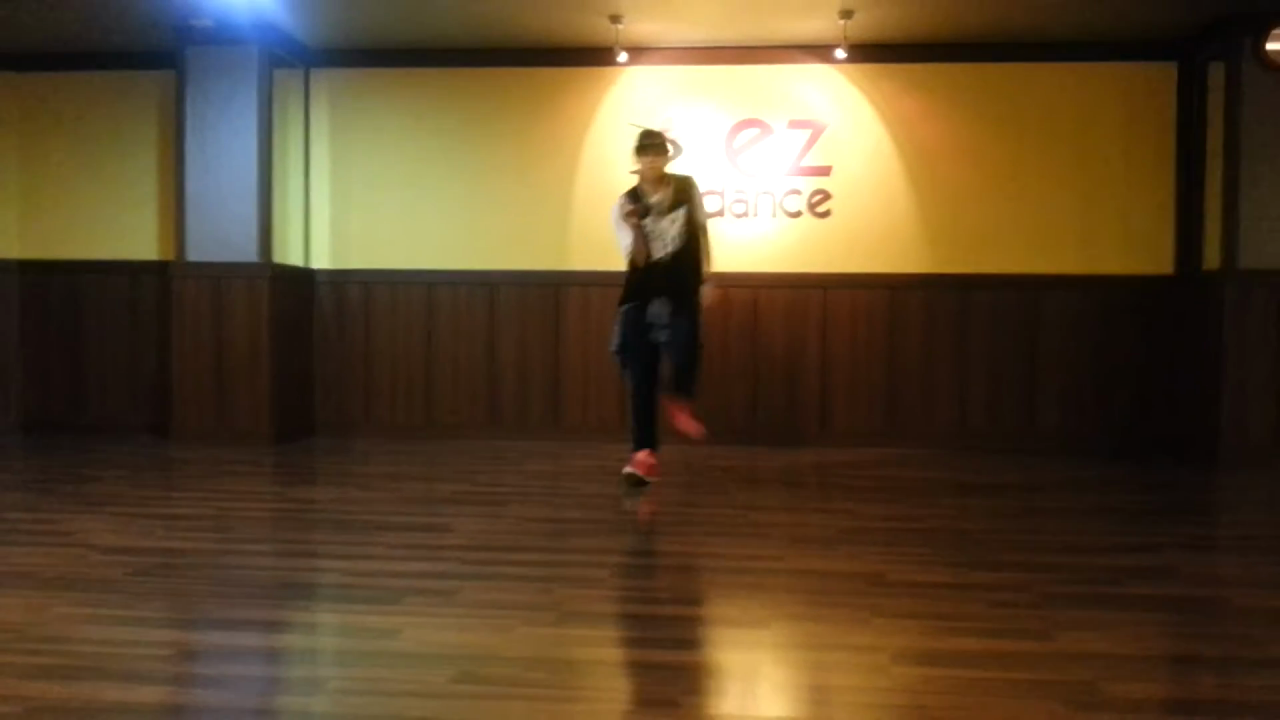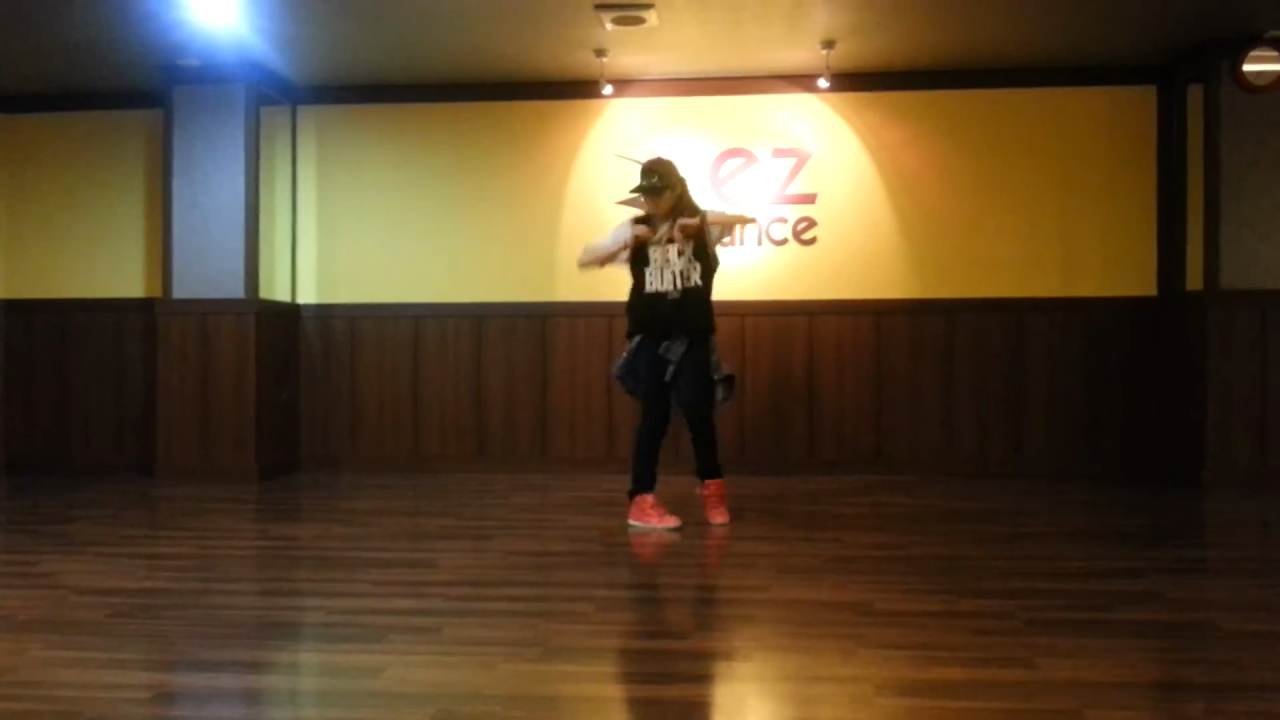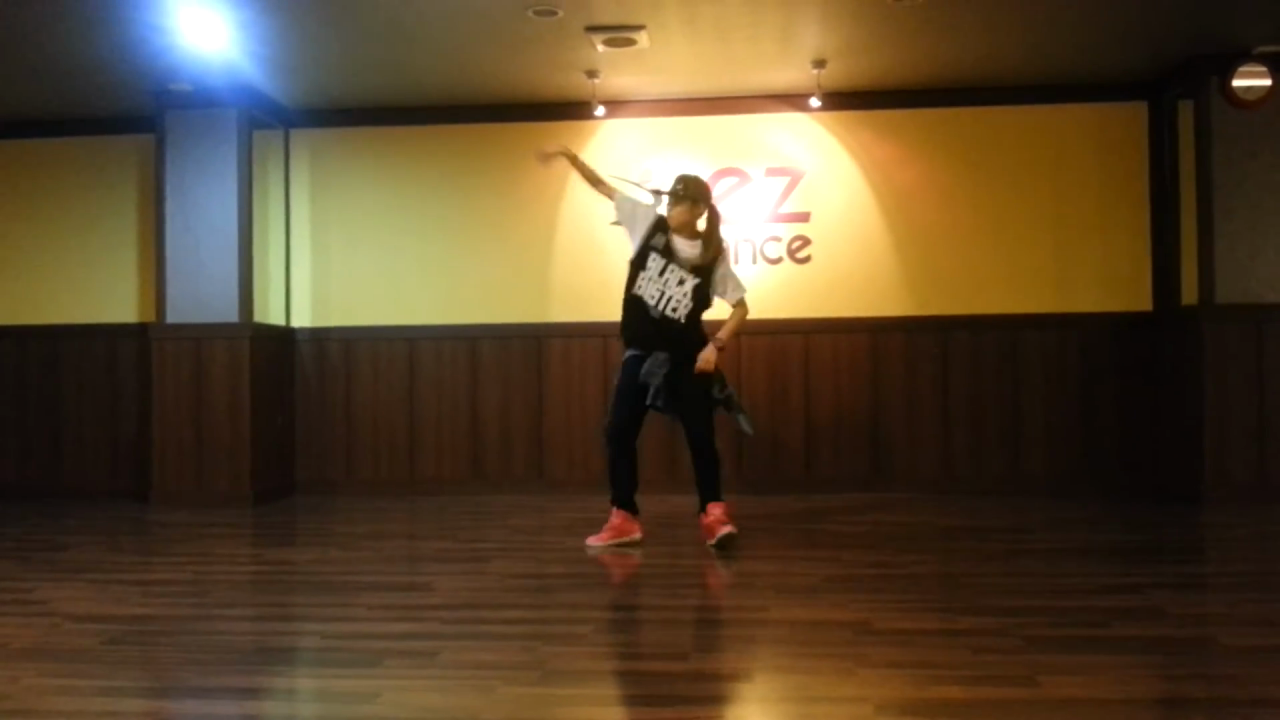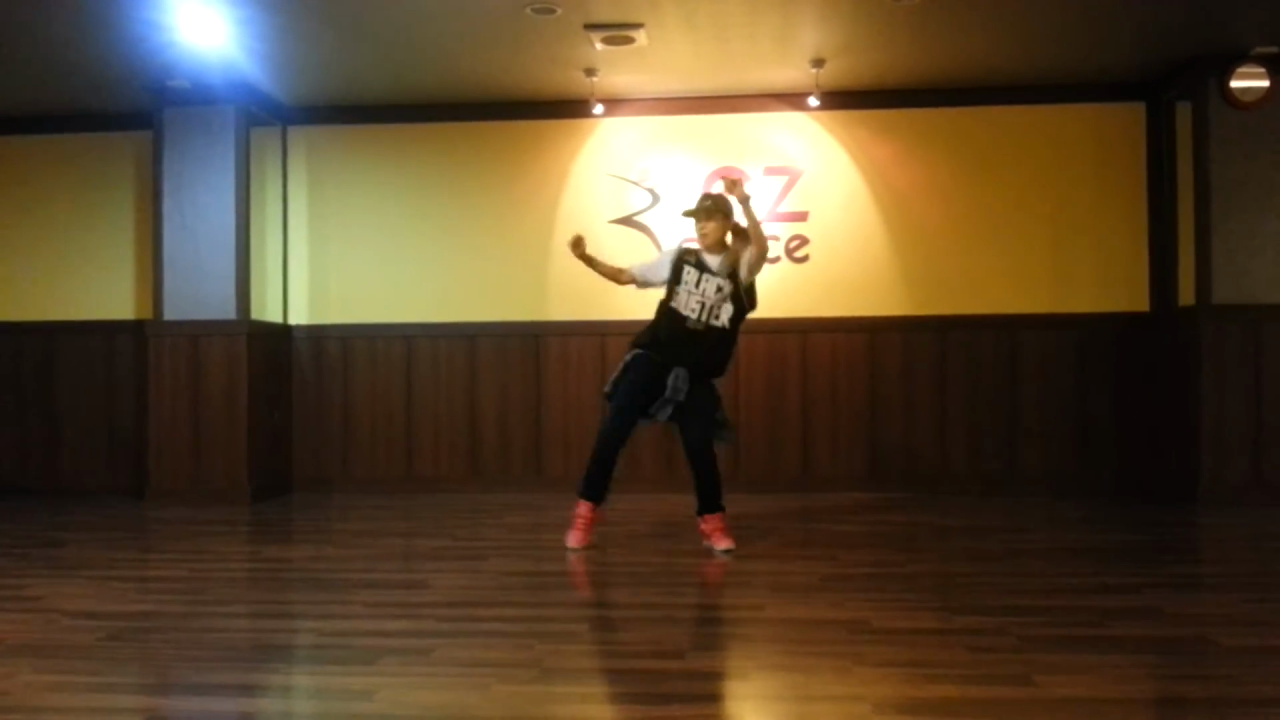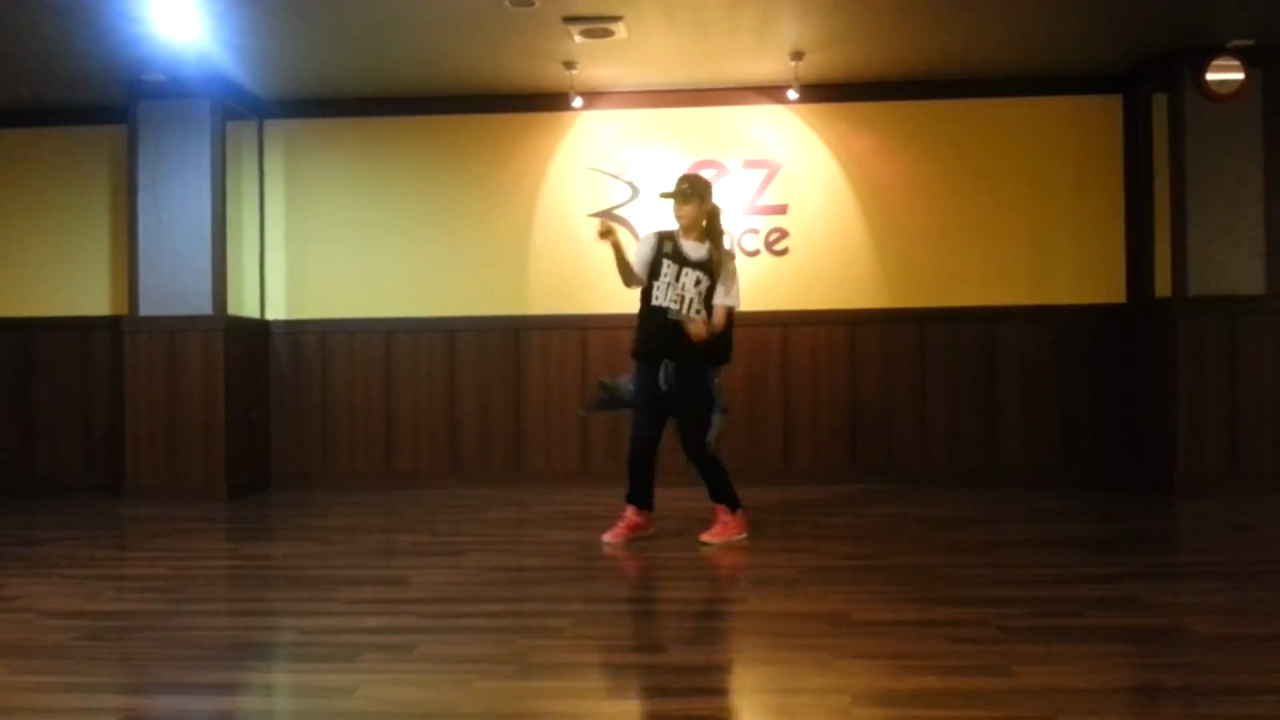
dt=1s
person 1, frame 1
left shoulder: (687, 189)
right shoulder: (627, 203)
left elbow: (701, 230)
right elbow: (637, 258)
left wrist: (706, 279)
right wrist: (634, 228)
left hip: (681, 293)
right hip: (641, 298)
left knee: (685, 350)
right knee: (642, 377)
left ankle: (678, 401)
right ankle: (644, 457)
person 1, frame 2
left shoulder: (701, 221)
right shoulder: (631, 229)
left elbow: (737, 221)
right elbow: (585, 261)
left wrist: (698, 225)
right wrist: (628, 243)
left hip: (692, 335)
right hip: (650, 335)
left knee: (697, 410)
right knee: (654, 415)
left ankle: (712, 491)
right ankle: (643, 502)
person 1, frame 3
left shoulder: (713, 256)
right shoulder: (650, 223)
left elbow: (741, 308)
right elbow: (605, 187)
left wrist: (716, 345)
right wrist: (568, 156)
left hip: (685, 358)
right hip: (641, 354)
left knee: (701, 437)
right knee: (620, 431)
left ankle: (714, 517)
right ankle: (624, 519)
person 1, frame 4
left shoulder: (742, 262)
right shoulder: (679, 257)
left elbow: (761, 246)
right elbow: (624, 277)
left wrist: (743, 201)
right wrist: (585, 258)
left hip: (696, 375)
right hip: (651, 360)
left knee: (700, 449)
right knee: (613, 432)
left ankle: (712, 524)
right ankle: (585, 512)
person 1, frame 5
left shoulder: (721, 258)
right shoulder: (656, 242)
left elbow: (721, 316)
right elbow: (630, 279)
left wrist: (706, 328)
right wrist: (614, 244)
left hip: (695, 362)
right hip: (652, 357)
left knee: (694, 443)
right knee: (644, 439)
left ankle: (731, 516)
right ankle: (637, 516)
